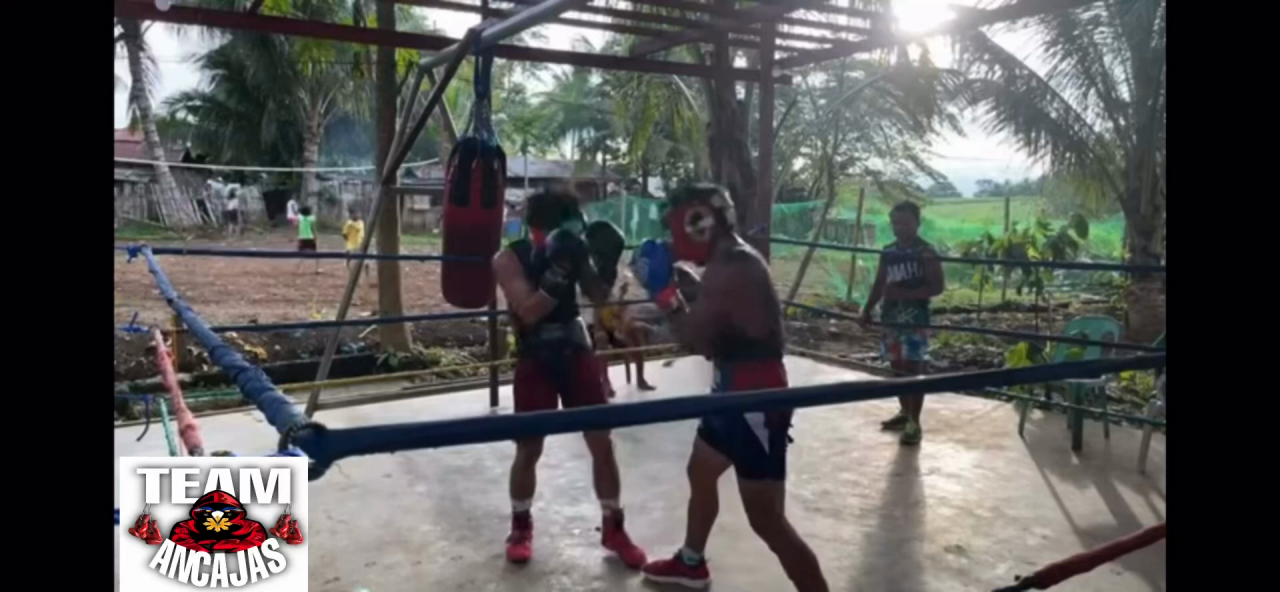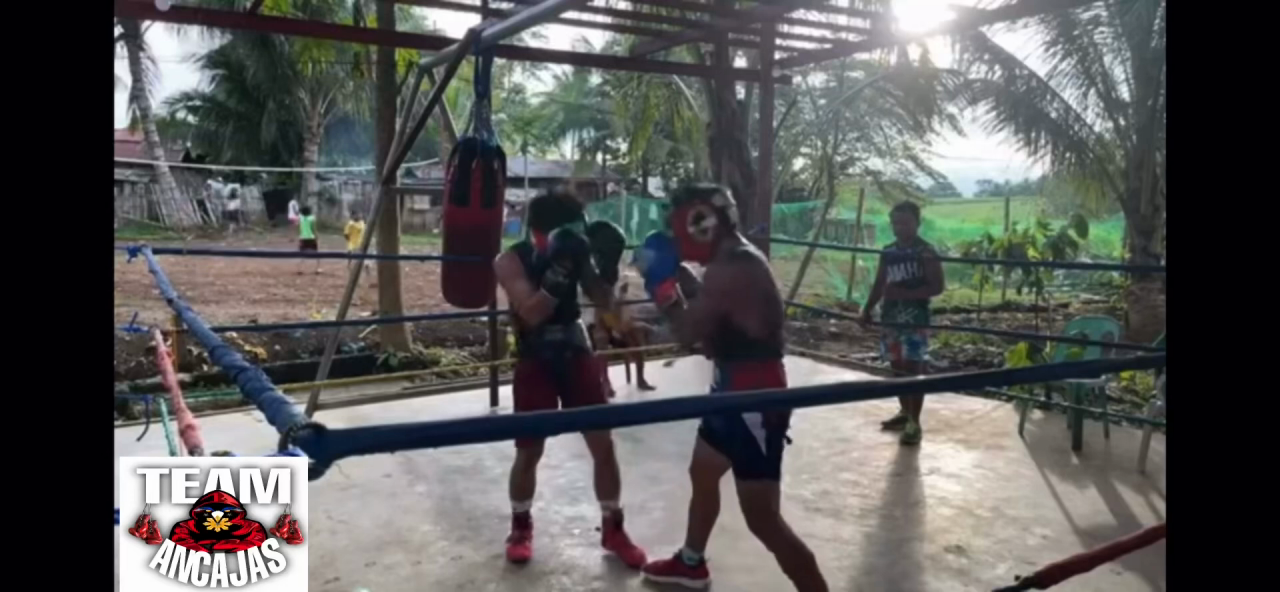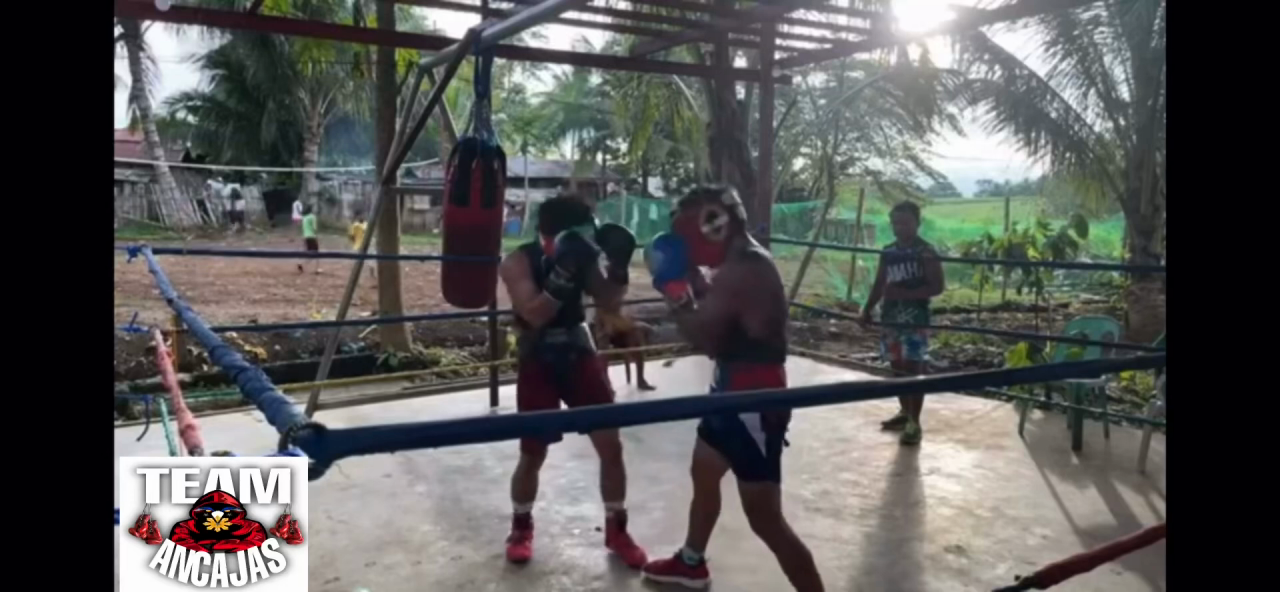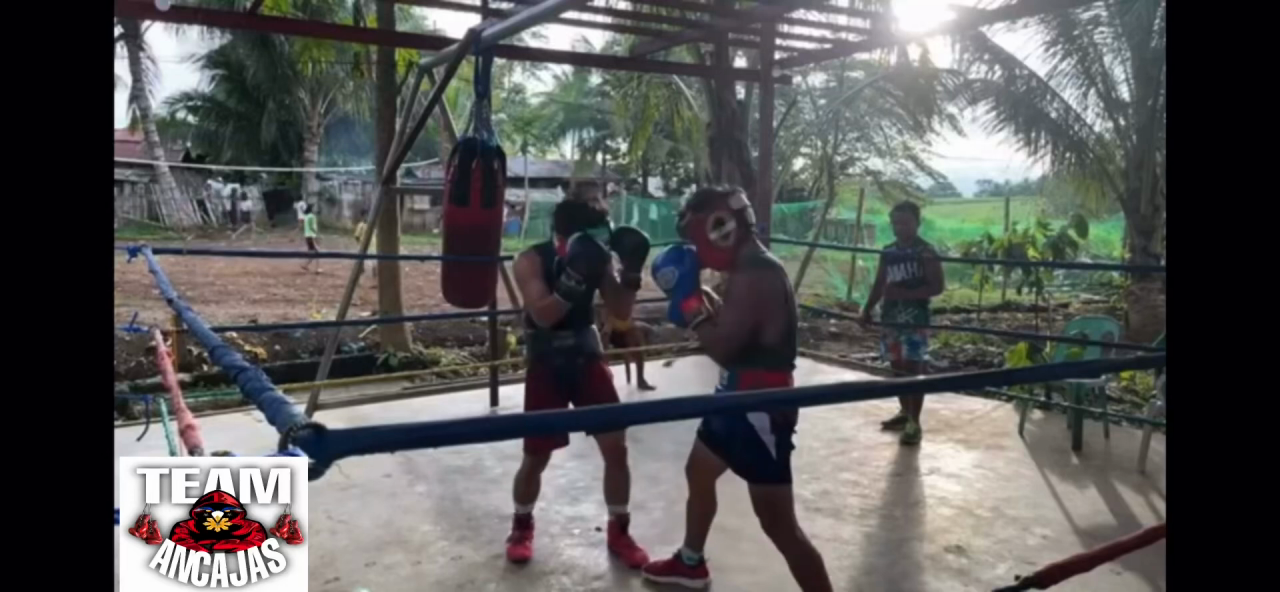
dt=0.1s
person 1, frame 1
left shoulder: (730, 270)
right shoulder: (735, 262)
left elbow: (690, 336)
right elbow: (712, 331)
left wrist: (662, 287)
right wrist: (681, 282)
right hip: (734, 395)
left knee: (766, 518)
right knee: (700, 474)
person 1, frame 2
left shoulder: (732, 269)
right shoulder: (738, 260)
left elbow: (688, 332)
right elbow: (713, 325)
left wrist: (662, 282)
right wrist: (680, 275)
right hip: (733, 394)
left knee: (763, 518)
right knee: (702, 474)
person 1, frame 3
left shoulder: (746, 269)
right shoulder: (743, 263)
left elbow: (699, 335)
right elbow: (717, 314)
left wrist: (673, 281)
right wrist: (691, 275)
left hip: (755, 404)
right hip: (732, 395)
left knee: (764, 519)
right knee: (704, 475)
person 1, frame 4
left shoulder: (757, 276)
right shoulder: (750, 268)
left elbow: (720, 346)
right elbow: (728, 319)
left wrist: (686, 297)
right wrist: (696, 294)
left hip: (762, 408)
right hip: (737, 398)
left knee: (777, 522)
right knee: (698, 474)
person 2, frame 1
left shoulder: (573, 249)
right shoulder: (509, 259)
left elbow: (600, 299)
right elbow: (530, 312)
left wrist: (607, 263)
right wrist: (559, 270)
left hip: (576, 351)
right hip: (535, 359)
left knee: (602, 443)
right knee: (529, 449)
left ankle: (613, 528)
right ankle: (521, 527)
person 2, frame 2
left shoulder: (574, 250)
right shoulder: (510, 261)
left elbow: (603, 301)
right elbow: (532, 313)
right wrist: (560, 269)
left hip: (576, 353)
right hip: (535, 361)
left knee: (603, 444)
right knee: (529, 450)
left ankle: (613, 528)
right ankle: (521, 528)
person 2, frame 3
left shoulder: (584, 254)
right shoulder: (518, 262)
left elbow: (609, 304)
right elbow: (535, 315)
right wrist: (563, 274)
left hip: (580, 356)
right hip: (538, 362)
left knee: (610, 444)
right knee: (532, 455)
left ankle: (616, 530)
right ankle: (521, 527)
person 2, frame 4
left shoulder: (597, 256)
right shoulder: (531, 261)
left elbow: (621, 310)
right elbow: (543, 315)
left wrist: (631, 268)
right wrist: (574, 275)
left hip: (587, 359)
right hip: (546, 364)
left knee: (616, 448)
right knee: (536, 457)
left ankle: (618, 532)
right ankle: (521, 527)
person 3, frame 1
left shoulder: (926, 252)
right shoulder: (888, 252)
left elbow: (937, 286)
right elbow: (879, 284)
left wrist: (904, 293)
right wrist: (868, 310)
left hip: (915, 318)
right hip: (891, 316)
left knee: (914, 368)
right knee: (898, 366)
left ankle: (914, 422)
right ankle: (904, 412)
person 3, frame 2
left shoulder: (926, 252)
right shoulder: (888, 252)
left elbow: (937, 286)
right elbow: (879, 284)
left wrist: (904, 293)
right wrist: (868, 309)
left hip: (915, 318)
right hip: (890, 316)
left knee: (914, 368)
right knee: (898, 366)
left ankle: (914, 422)
right ankle: (904, 412)
person 3, frame 3
left shoulder: (926, 252)
right shoulder: (888, 252)
left elbow: (937, 286)
right elbow: (879, 284)
left wrist: (904, 293)
right wrist: (867, 310)
left hip: (915, 318)
right hip: (891, 316)
left knee: (914, 368)
right knee: (898, 366)
left ankle: (914, 422)
right ankle: (904, 412)
person 3, frame 4
left shoulder: (926, 252)
right shoulder: (888, 252)
left elbow: (937, 286)
right elbow: (879, 284)
left wrist: (904, 293)
right wrist: (867, 309)
left hip: (914, 318)
right hip: (891, 316)
left knee: (914, 368)
right knee: (898, 366)
left ankle: (914, 422)
right ankle: (904, 412)
